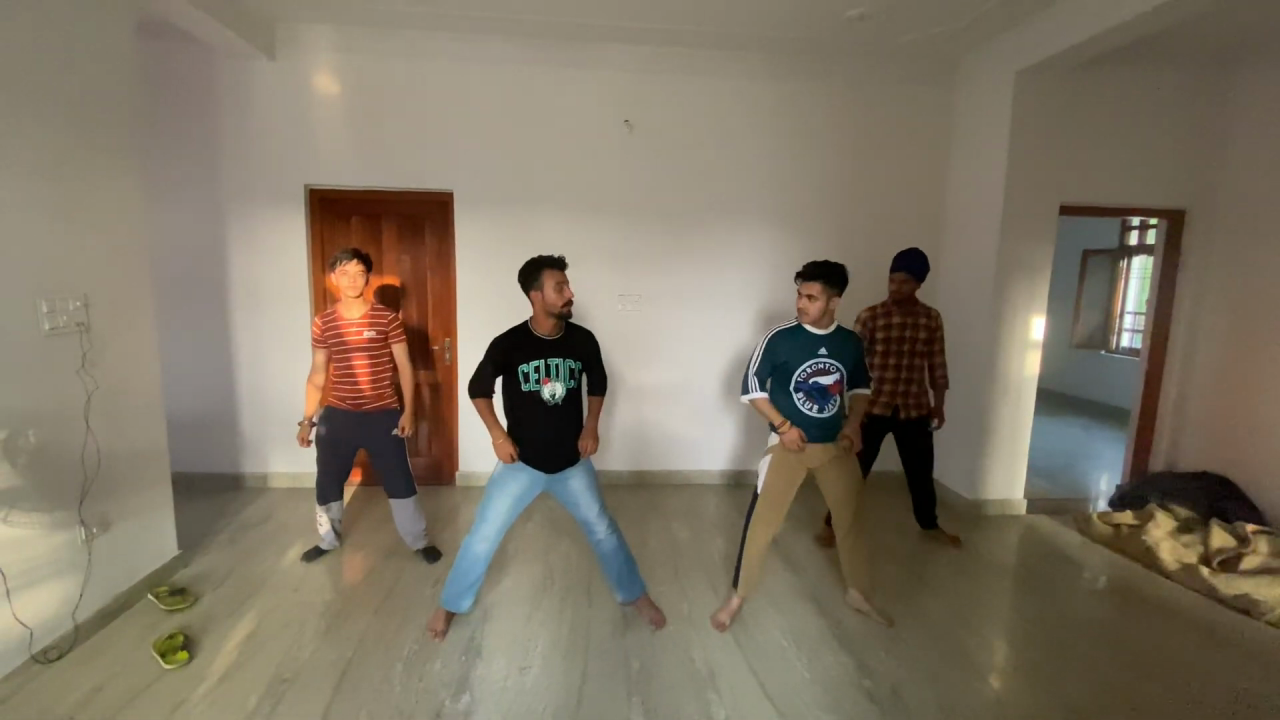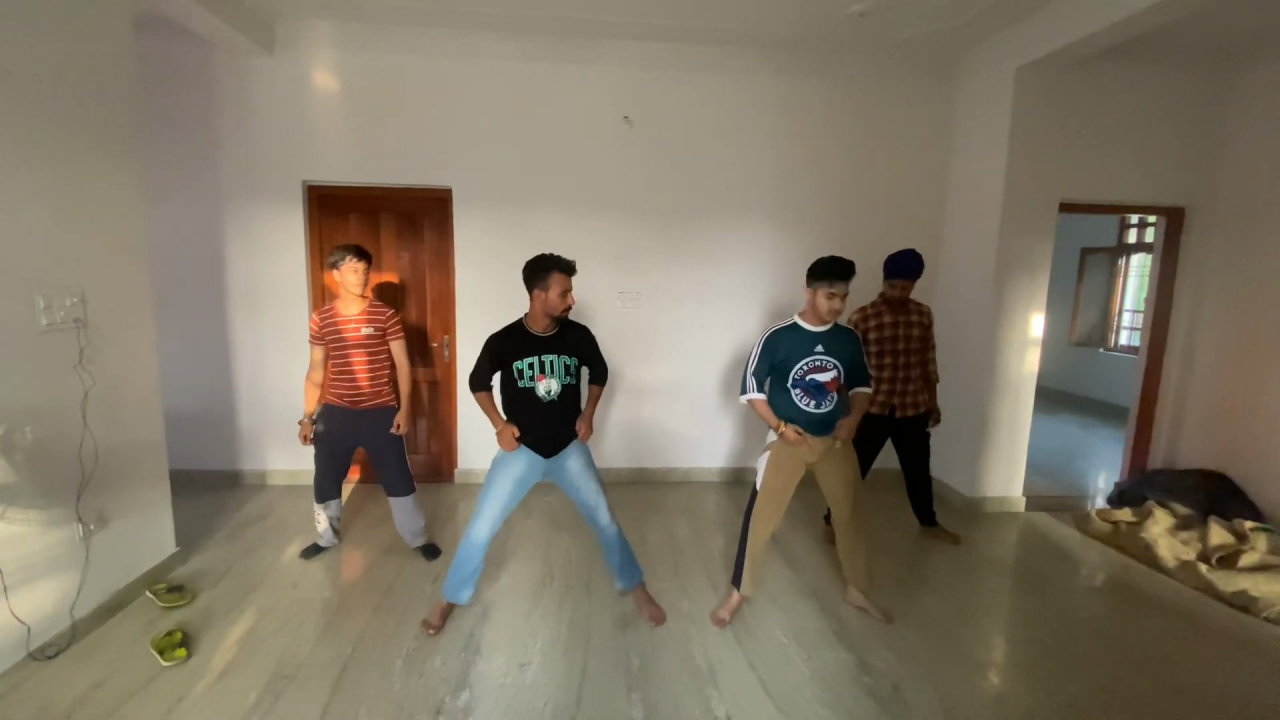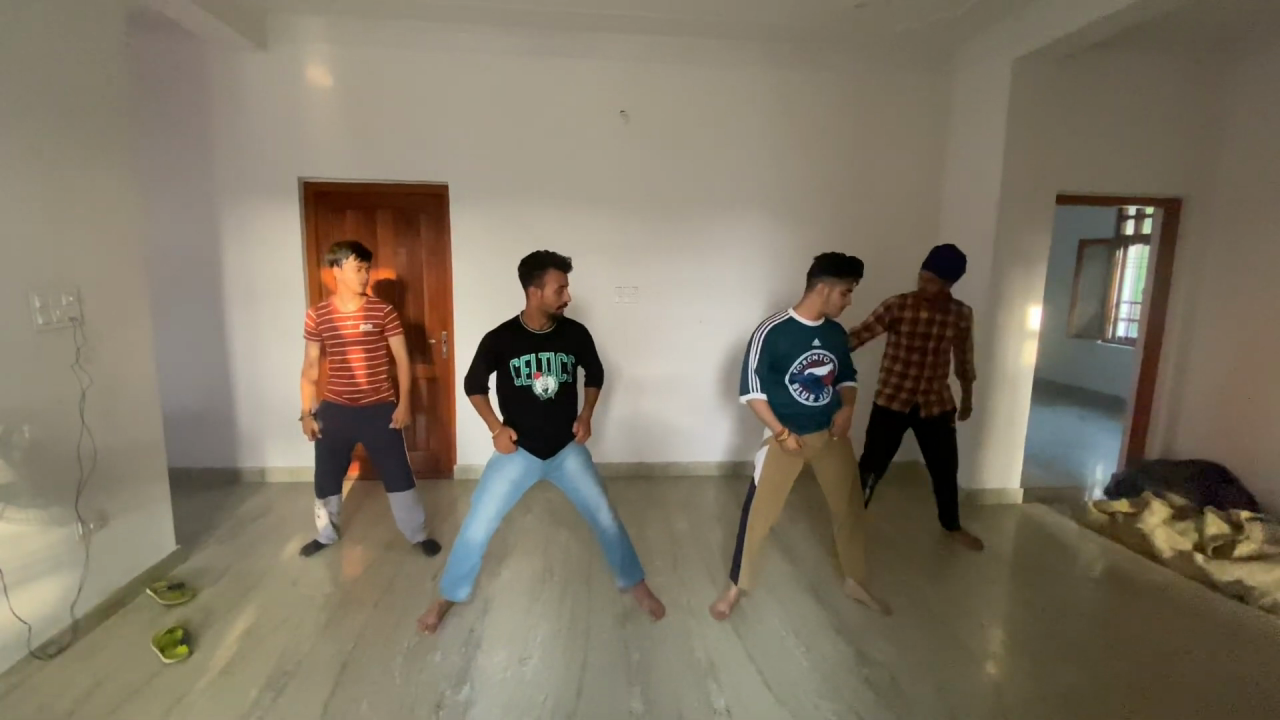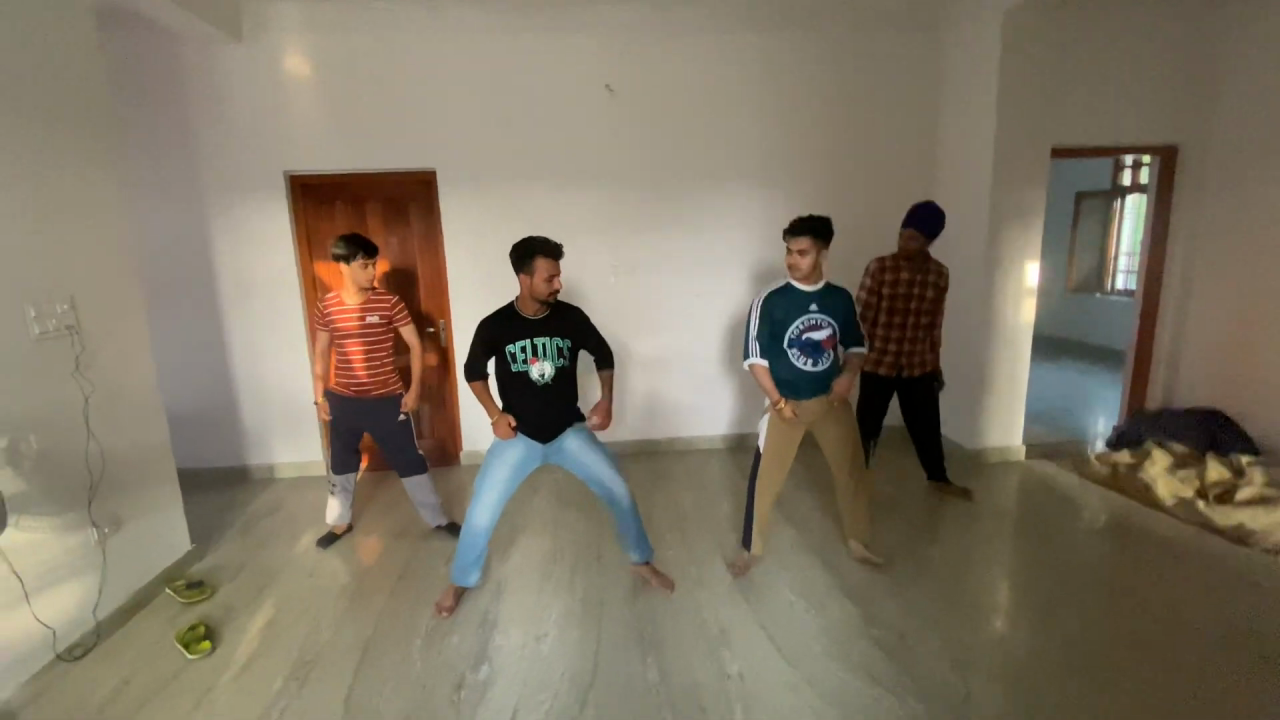
dt=0.5s
person 1, frame 1
left shoulder: (582, 340)
right shoulder: (507, 344)
left elbow: (597, 383)
right elbow: (478, 389)
left wrist: (591, 427)
right wrist: (498, 435)
left hip: (572, 461)
right hip: (521, 461)
left knee: (603, 531)
right knee: (483, 537)
left ankle: (636, 596)
right ankle: (449, 606)
person 1, frame 2
left shoulder: (579, 336)
right shoulder: (503, 341)
left elbow: (599, 372)
right elbow: (478, 382)
left wrist: (588, 414)
right wrist: (499, 424)
left hip: (569, 448)
right hip: (521, 449)
left knee: (603, 520)
right knee: (482, 527)
left ankle: (635, 588)
right ankle: (449, 600)
person 1, frame 3
left shoulder: (576, 334)
right shoulder: (499, 339)
left elbow: (595, 374)
right elbow: (474, 384)
left wrist: (586, 415)
right wrist: (496, 428)
left hip: (567, 448)
right hip: (518, 449)
left knee: (606, 519)
right knee: (476, 529)
left ankle: (635, 584)
right ankle: (447, 597)
person 1, frame 4
left shoulder: (572, 317)
right shoulder: (495, 326)
left elbow: (604, 356)
right elbow: (474, 371)
left wrist: (606, 400)
right wrist: (495, 414)
left hip: (569, 430)
right hip: (519, 435)
left knee: (619, 492)
right knee: (480, 516)
left ankle: (642, 561)
right ankle: (460, 582)
person 2, frame 1
left shoulder: (851, 342)
right shoulder: (779, 338)
left elbow: (861, 386)
right elbow: (752, 386)
left wrist: (854, 422)
right wrist: (783, 425)
left hip: (836, 445)
right hip: (789, 443)
left knee: (851, 518)
right knee: (761, 520)
left ankle: (856, 592)
right ankle: (737, 597)
person 2, frame 2
left shoulder: (848, 339)
right shoulder: (776, 337)
left elbow: (862, 384)
right elbow: (750, 387)
left wrist: (853, 418)
right wrist: (780, 426)
left hip: (835, 441)
right hip: (788, 441)
left knee: (849, 515)
right knee: (760, 516)
left ankle: (856, 590)
right ankle: (737, 593)
person 2, frame 3
left shoulder: (837, 334)
right shoulder: (771, 332)
right elbow: (752, 390)
left wrist: (846, 409)
right wrist: (781, 433)
left hip: (831, 435)
right hip: (785, 437)
left knee: (849, 508)
right knee: (759, 511)
left ankle: (855, 582)
right ankle: (736, 586)
person 2, frame 4
left shoulder: (841, 299)
right shoulder: (770, 301)
left elbow: (855, 345)
right elbow: (755, 356)
left wrist: (849, 375)
right wrist: (777, 402)
left hip: (831, 401)
right hip: (786, 403)
left knee: (851, 472)
right knee: (765, 478)
left ankle: (857, 542)
right ankle: (750, 549)
person 3, frame 1
left shoulder: (387, 318)
right shoulder: (323, 323)
left elbow: (404, 367)
right elbow: (317, 374)
left wrist: (408, 411)
right wrist: (307, 420)
left hip: (382, 415)
right hip: (338, 416)
left knee: (399, 482)
right knee: (327, 483)
left ankle: (419, 541)
right ankle: (329, 540)
person 3, frame 2
left shoulder: (385, 315)
right shoulder: (321, 319)
left elbow: (402, 364)
right elbow: (316, 371)
left wrist: (404, 408)
right wrist: (307, 417)
left hip: (380, 413)
right hip: (336, 413)
left knee: (398, 480)
right knee: (325, 480)
left ankle: (418, 538)
right ankle: (327, 537)
person 3, frame 3
left shoulder: (383, 311)
right shoulder: (317, 315)
left elbow: (402, 358)
right elbow: (311, 367)
left wrist: (404, 403)
right wrist: (307, 412)
left hip: (380, 408)
right hip: (335, 410)
left knee: (398, 476)
right knee: (326, 479)
left ankle: (418, 534)
right ankle: (327, 534)
person 3, frame 4
left shoulder: (389, 302)
right shoulder: (325, 307)
left elbow: (415, 345)
right elbow: (321, 353)
left wrist: (414, 389)
right wrist: (320, 396)
left hip: (387, 400)
right hip: (343, 400)
left knee: (410, 462)
right knee: (341, 466)
left ankle: (438, 518)
right ankle: (339, 523)
person 4, frame 1
left shoulder: (932, 318)
right shoulder: (870, 316)
left elbow: (937, 365)
left wrist: (939, 405)
left hip: (916, 409)
right hip: (874, 407)
left knee: (921, 470)
right knee: (855, 467)
left ankle: (930, 525)
right ankle: (832, 524)
person 4, frame 2
left shoulder: (923, 314)
right shoulder: (862, 317)
left elbow: (928, 361)
left wrist: (933, 401)
left hip: (913, 407)
right hip: (872, 407)
left knee: (918, 467)
right knee: (854, 467)
left ankle: (929, 522)
right ankle: (835, 521)
person 4, frame 3
left shoulder: (962, 314)
right shoulder: (897, 307)
left elbow: (963, 357)
right elbow: (862, 333)
left wrist: (967, 396)
left hip: (937, 404)
right hip: (892, 400)
left knee: (945, 469)
right knee: (872, 463)
left ankle: (952, 526)
person 4, frame 4
left shoulder: (940, 274)
right shoulder: (879, 268)
left elbow: (935, 323)
right elbow: (862, 314)
left wrist: (937, 364)
left hip: (919, 365)
right hip: (878, 364)
left knee: (927, 426)
right knee: (868, 428)
left ankle: (939, 479)
